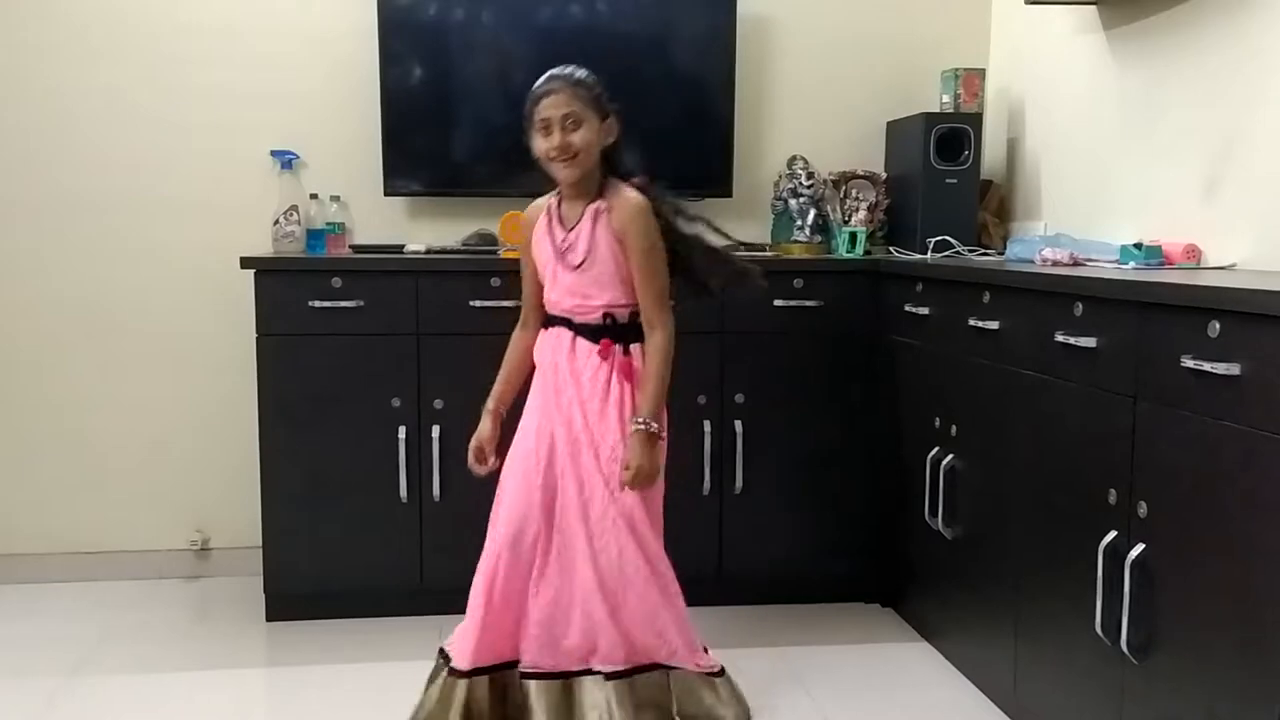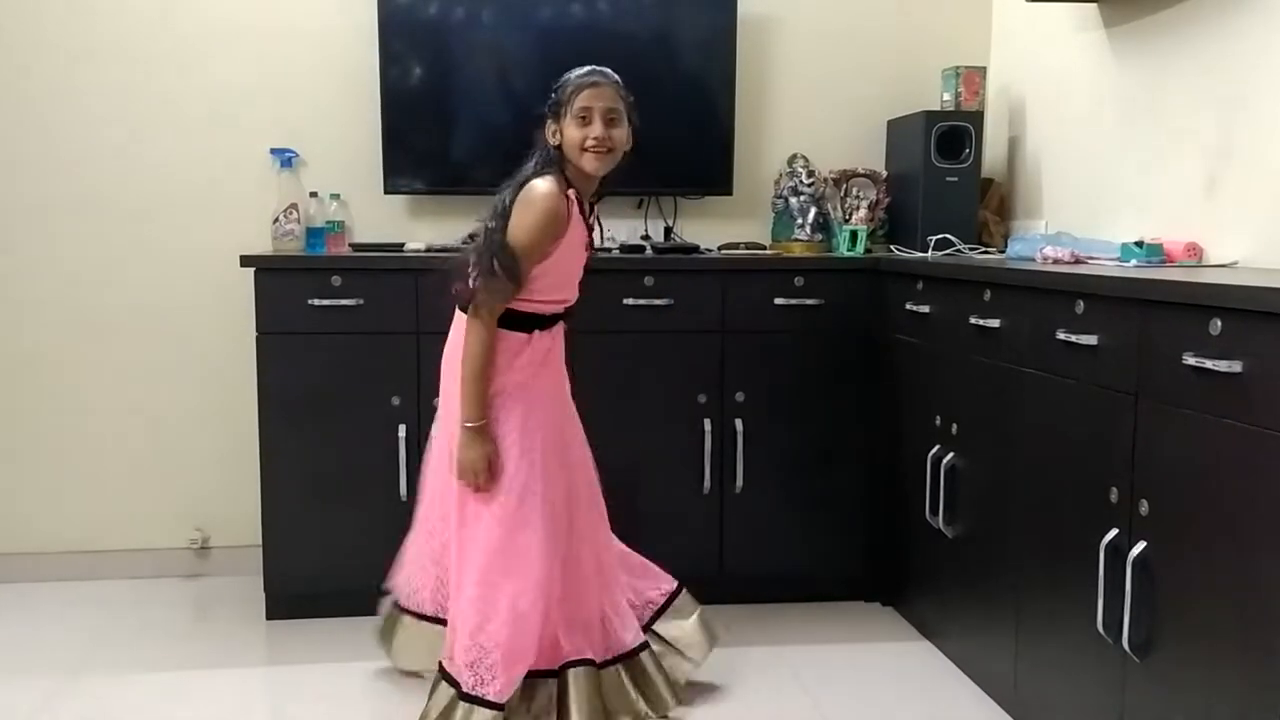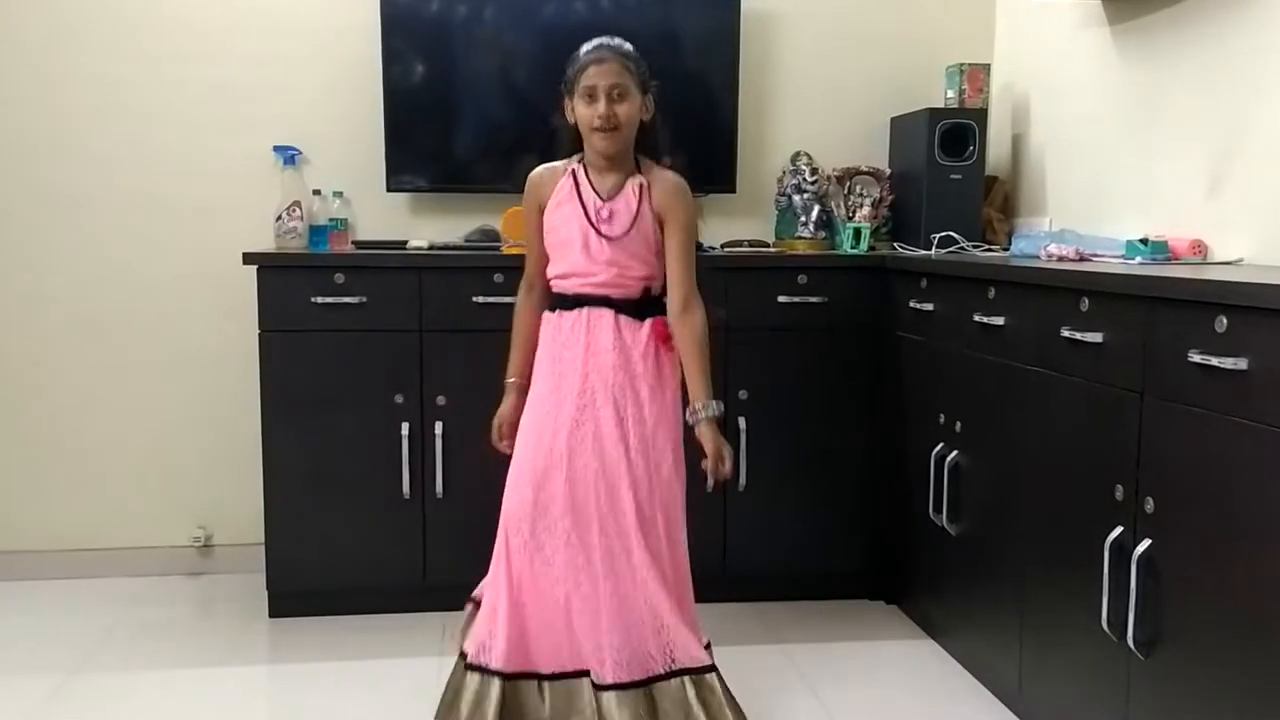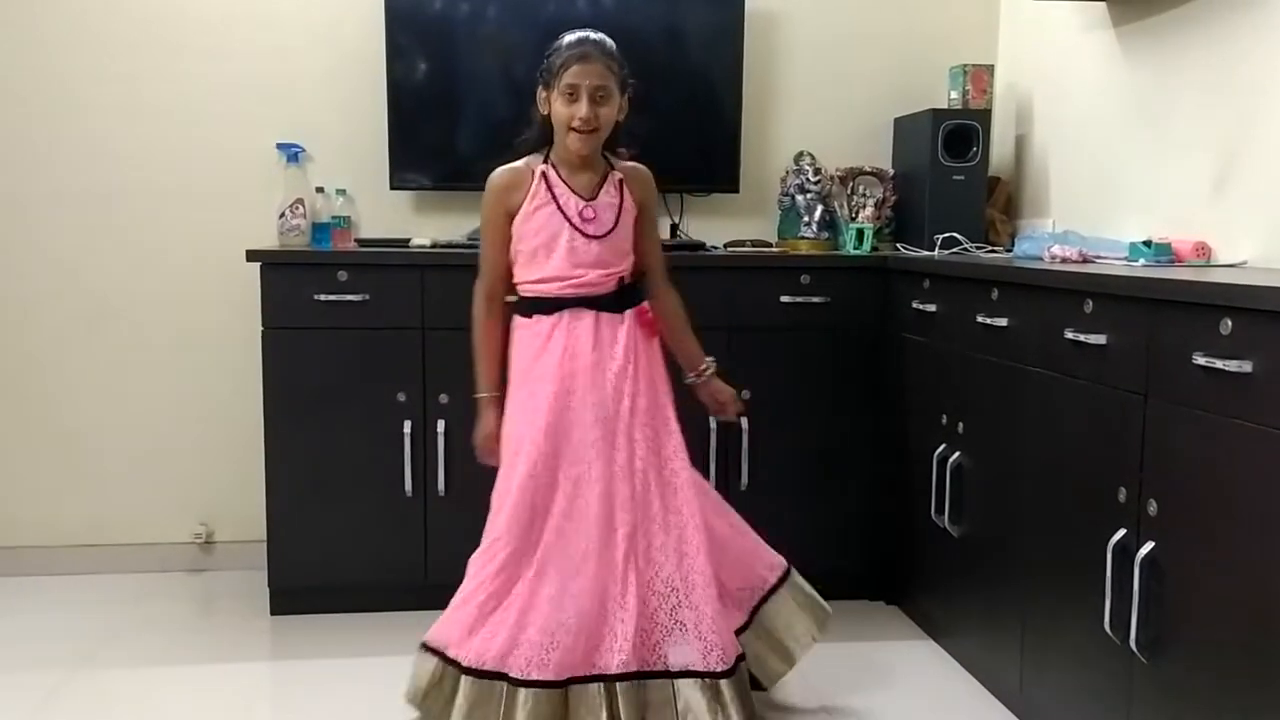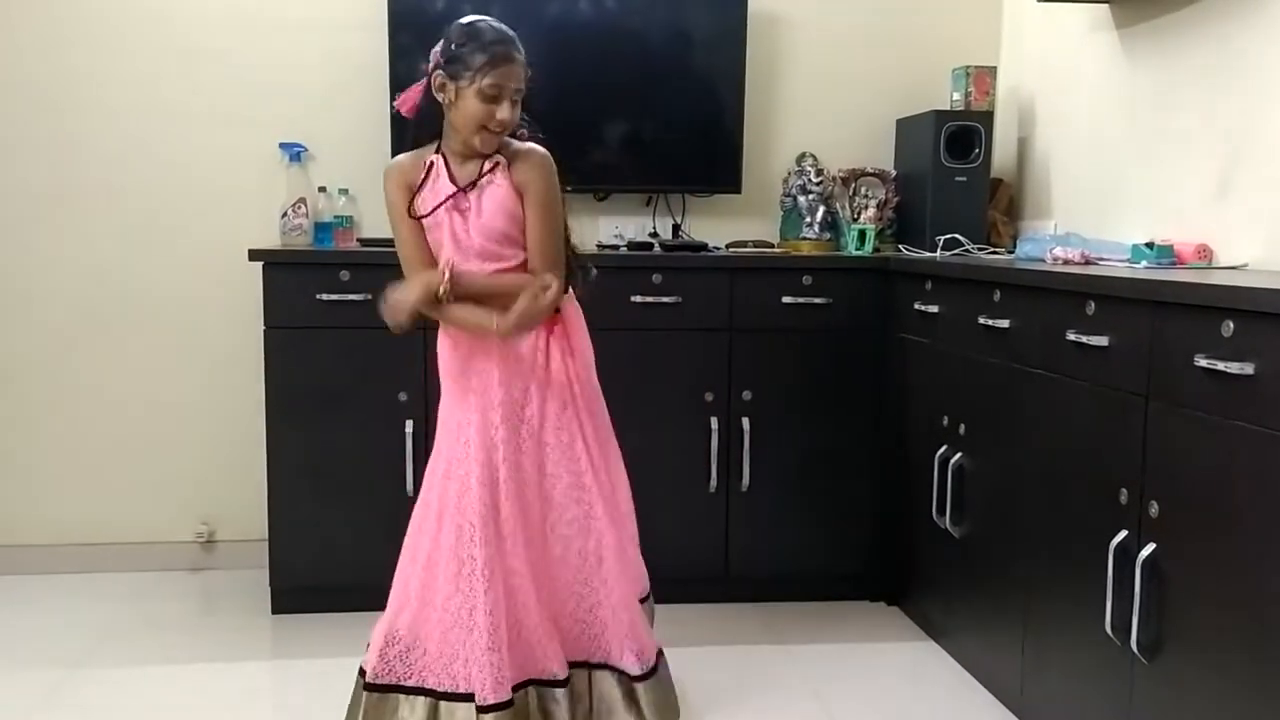
dt=0.7s
person 1, frame 1
left shoulder: (630, 209)
right shoulder: (539, 218)
left elbow: (659, 325)
right elbow: (532, 323)
left wrist: (645, 429)
right wrist: (492, 414)
left hip: (611, 389)
right hip: (553, 390)
left knee: (613, 548)
right knee: (522, 539)
person 1, frame 2
left shoulder: (576, 201)
right shoulder: (544, 198)
right elbow: (482, 312)
right wrist: (472, 426)
left hip: (533, 366)
right hip: (496, 374)
left knee: (557, 517)
right knee: (513, 535)
person 1, frame 3
left shoulder: (667, 191)
right shoulder: (546, 182)
left elbow: (683, 307)
right elbow: (534, 290)
left wrist: (703, 414)
right wrist: (515, 389)
left hip: (638, 370)
right hip: (563, 367)
left knee: (639, 528)
right knee: (542, 521)
person 1, frame 4
left shoulder: (637, 184)
right shoulder: (511, 183)
right elbow: (490, 297)
left wrist: (700, 370)
right wrist: (489, 402)
left hip: (628, 362)
right hip: (544, 366)
left knee: (655, 516)
right knee: (534, 526)
person 1, frame 5
left shoulder: (532, 164)
right shoulder: (405, 174)
left elbow: (546, 285)
right elbow: (422, 298)
left wrist: (445, 280)
right wrist: (509, 315)
left hip: (549, 364)
right hip: (476, 367)
left knee: (569, 522)
right knee: (472, 528)
